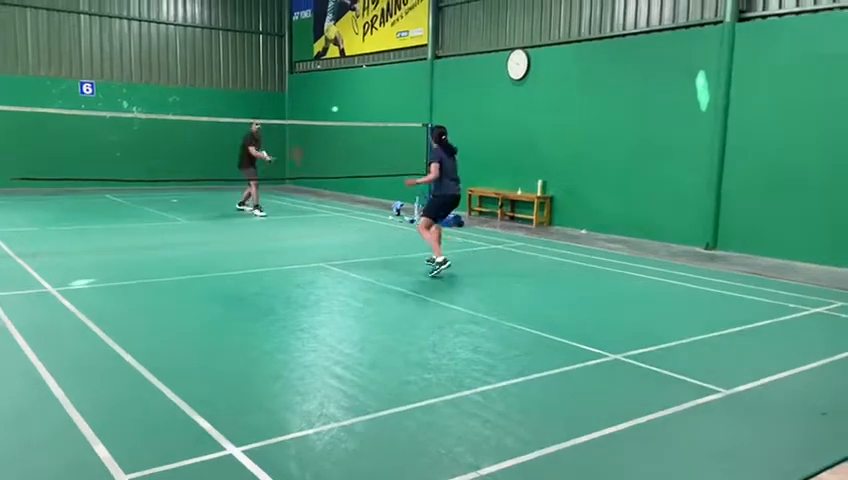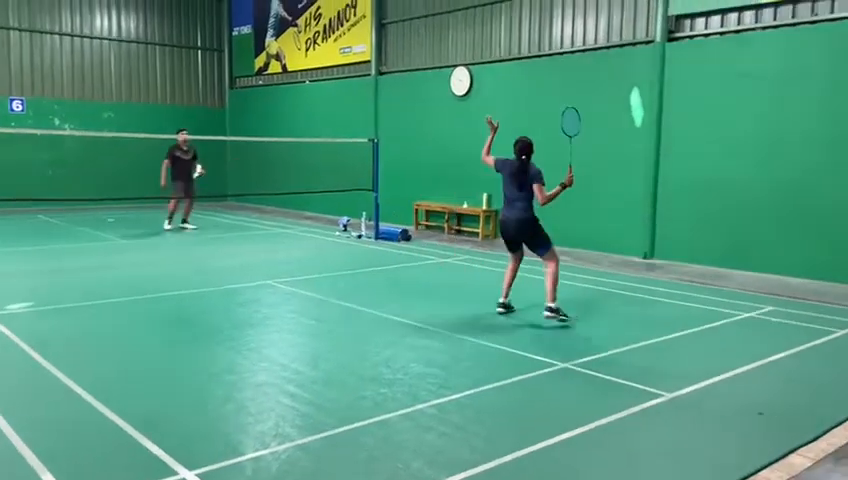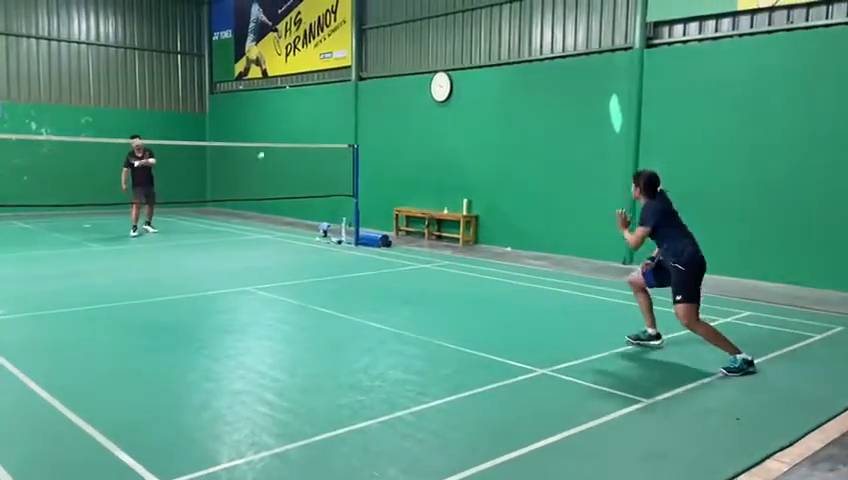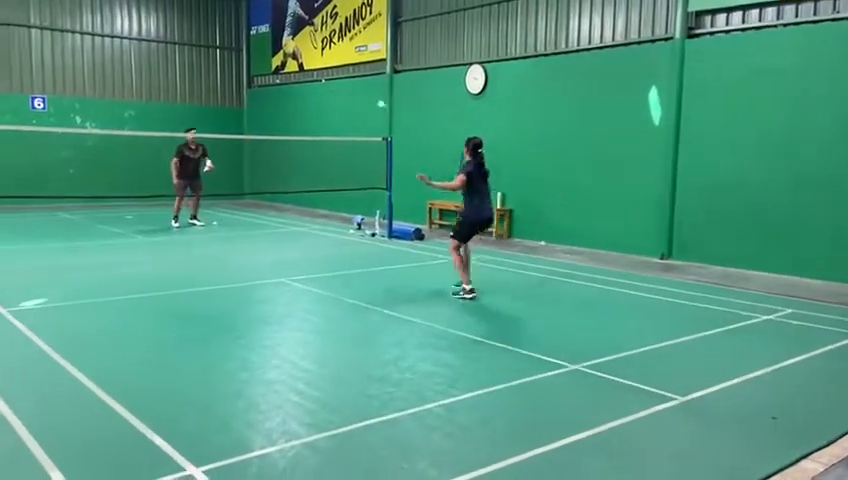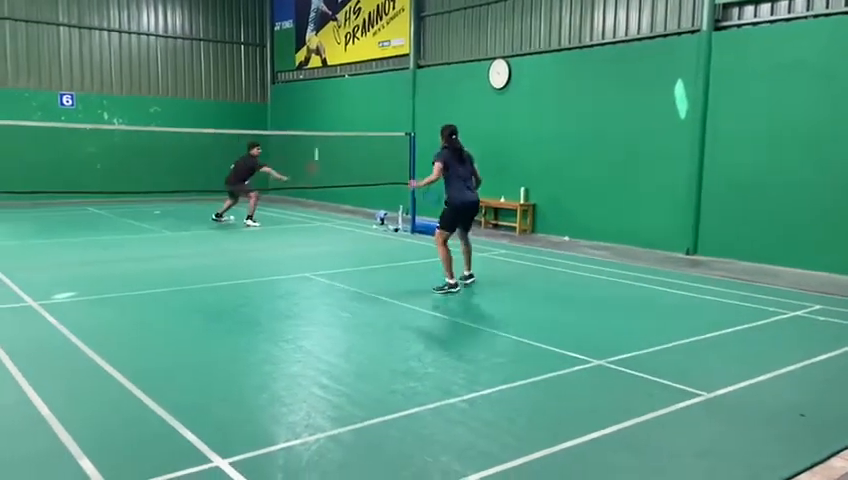
dt=1s
person 1, frame 1
left shoulder: (435, 152)
right shoulder: (451, 152)
left elbow: (434, 175)
left wrist: (416, 182)
left hip: (442, 195)
right hip: (455, 196)
left knee: (422, 227)
right knee: (435, 222)
left ankle: (441, 259)
right ankle: (435, 257)
person 1, frame 2
left shoulder: (505, 165)
right shoulder: (534, 171)
left elbow: (484, 156)
right elbow: (542, 200)
left wrist: (492, 133)
right wrist: (563, 186)
left hip: (506, 223)
right hip: (525, 223)
left knee: (515, 260)
right knee: (552, 261)
left ankle: (503, 301)
right ankle: (551, 306)
person 1, frame 3
left shoulder: (653, 208)
right shoulder: (657, 204)
left elbow: (634, 243)
left wrist: (624, 228)
right wrist: (655, 259)
left hip: (687, 264)
right hip: (674, 262)
left knee: (688, 320)
right knee: (635, 281)
left ankle: (742, 358)
right ankle: (652, 333)
person 1, frame 4
left shoulder: (468, 166)
right shoulder: (480, 166)
left elbow: (456, 186)
left wrist: (431, 183)
left hip: (474, 216)
right hip: (487, 215)
left knee: (454, 248)
right knee: (462, 243)
left ankle: (467, 288)
right ankle: (466, 280)
person 1, frame 5
left shoulder: (443, 154)
right shoulder: (466, 154)
left elbow: (435, 176)
right elbow: (478, 179)
left wrist: (418, 184)
left hip: (456, 203)
right hip: (473, 201)
left knee: (440, 241)
right knee: (463, 236)
left ankle: (451, 282)
right ankle: (468, 273)
